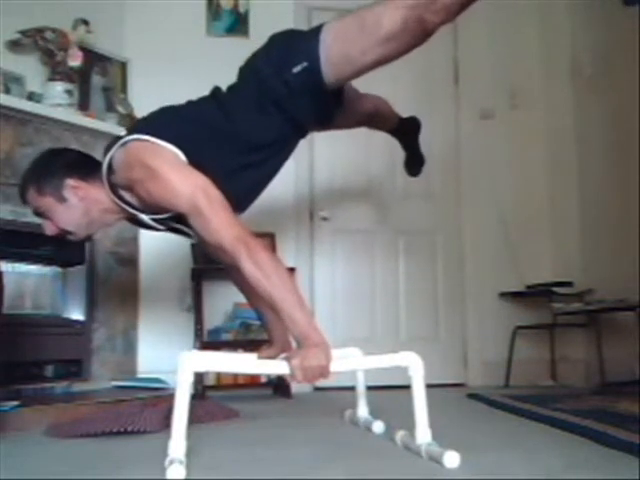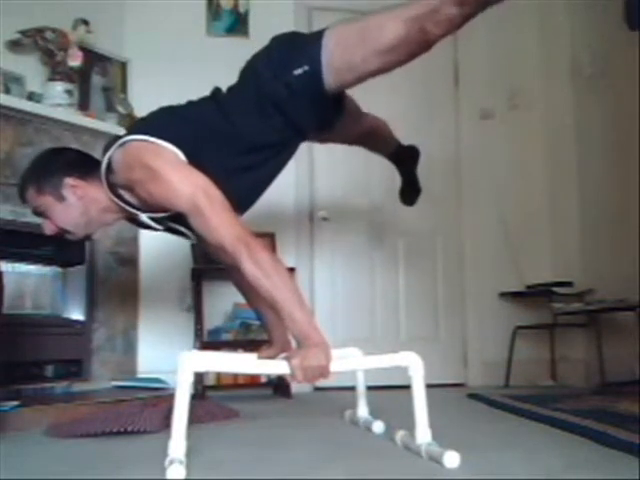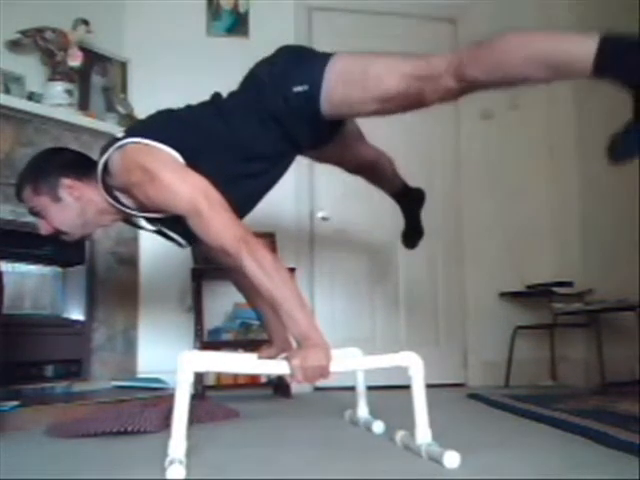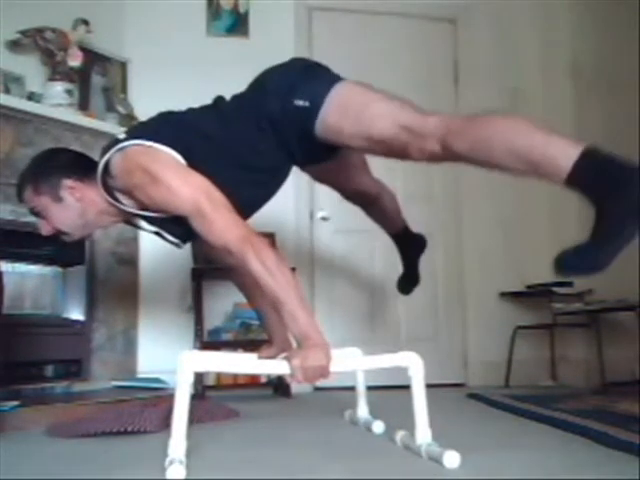
dt=0.4s
person 1, frame 1
left shoulder: (141, 169)
right shoulder: (139, 206)
left elbow: (243, 248)
right elbow: (231, 257)
left wrist: (312, 341)
right wrist: (279, 337)
left hip: (288, 74)
right hip: (281, 101)
right knee: (362, 111)
right ankle: (403, 130)
person 1, frame 2
left shoulder: (138, 169)
right shoulder: (135, 201)
left elbow: (239, 245)
right elbow: (233, 253)
left wrist: (313, 342)
right wrist: (281, 337)
left hip: (289, 72)
right hip: (279, 104)
right knee: (358, 128)
right ankle: (400, 157)
person 1, frame 3
left shoulder: (136, 171)
right shoulder: (135, 206)
left elbow: (240, 246)
right elbow: (231, 257)
left wrist: (311, 339)
right wrist: (279, 338)
left hip: (290, 86)
right hip: (287, 116)
left knee: (442, 76)
right knee: (360, 158)
right ankle: (407, 199)
person 1, frame 4
left shoulder: (137, 170)
right shoulder: (134, 207)
left elbow: (244, 244)
right elbow: (232, 256)
left wrist: (312, 340)
right wrist: (278, 337)
left hip: (291, 96)
right hip: (287, 127)
left knee: (429, 137)
right knee: (360, 187)
right ankle: (406, 244)
